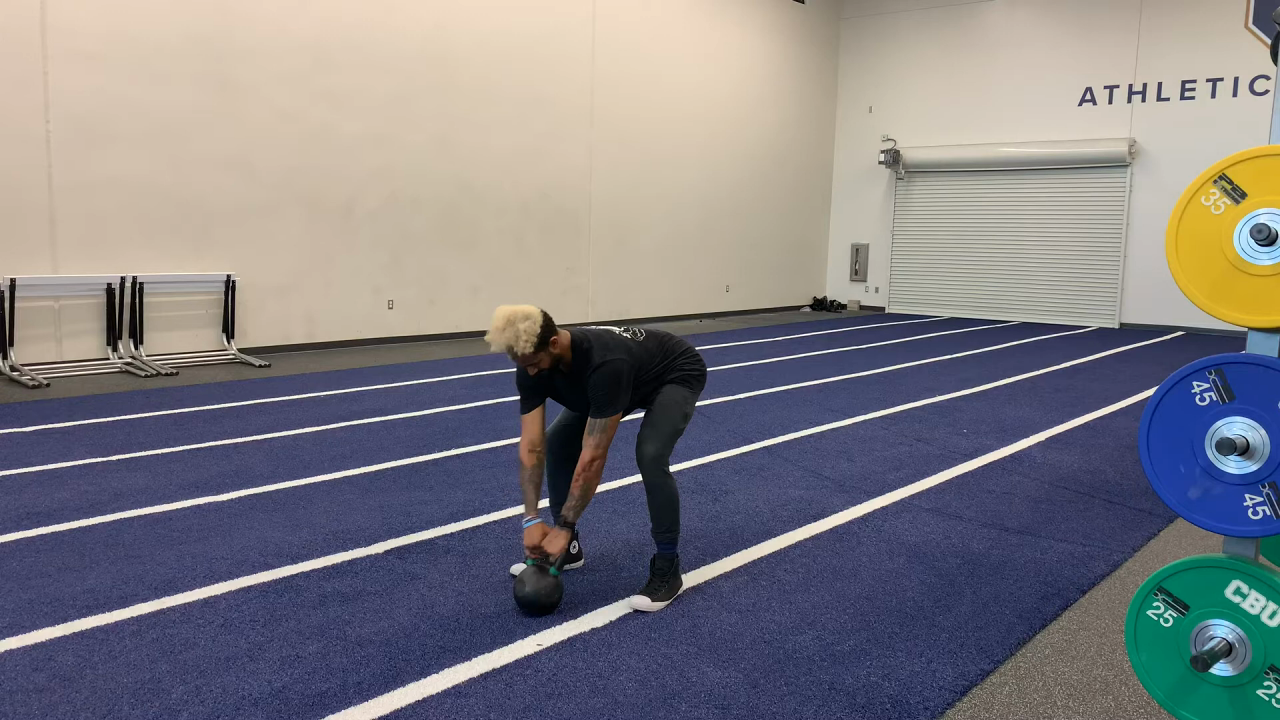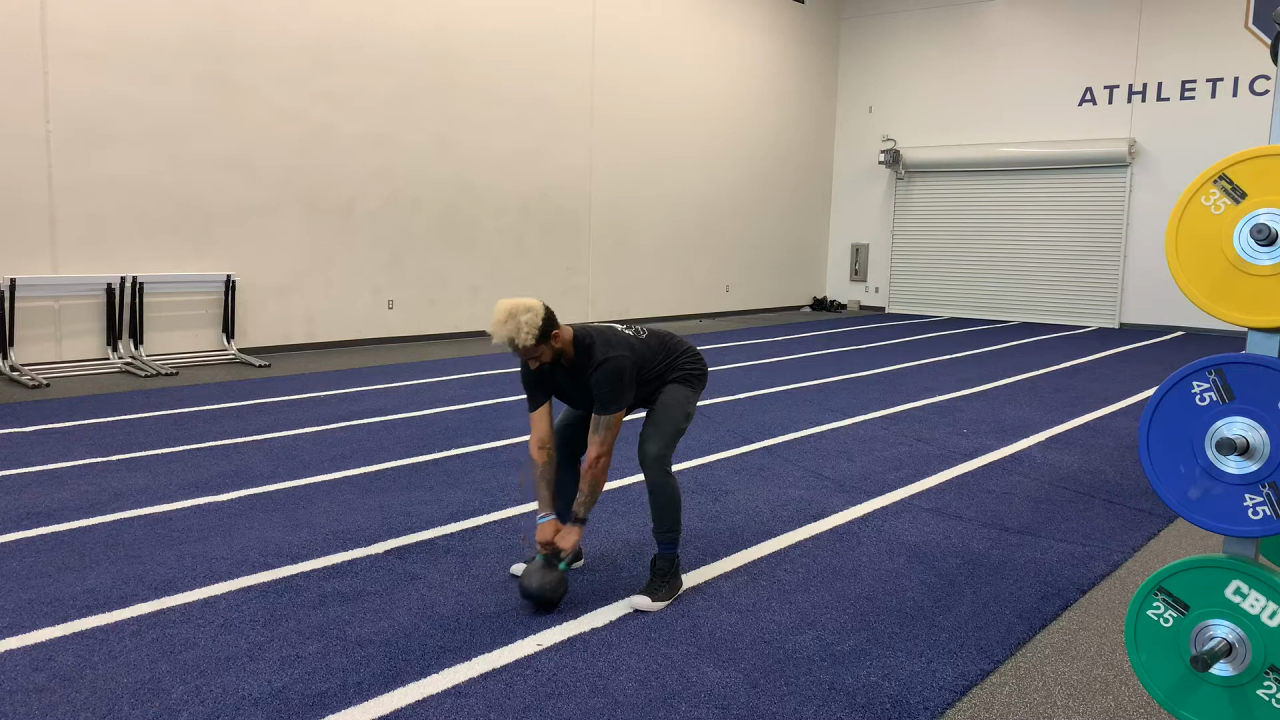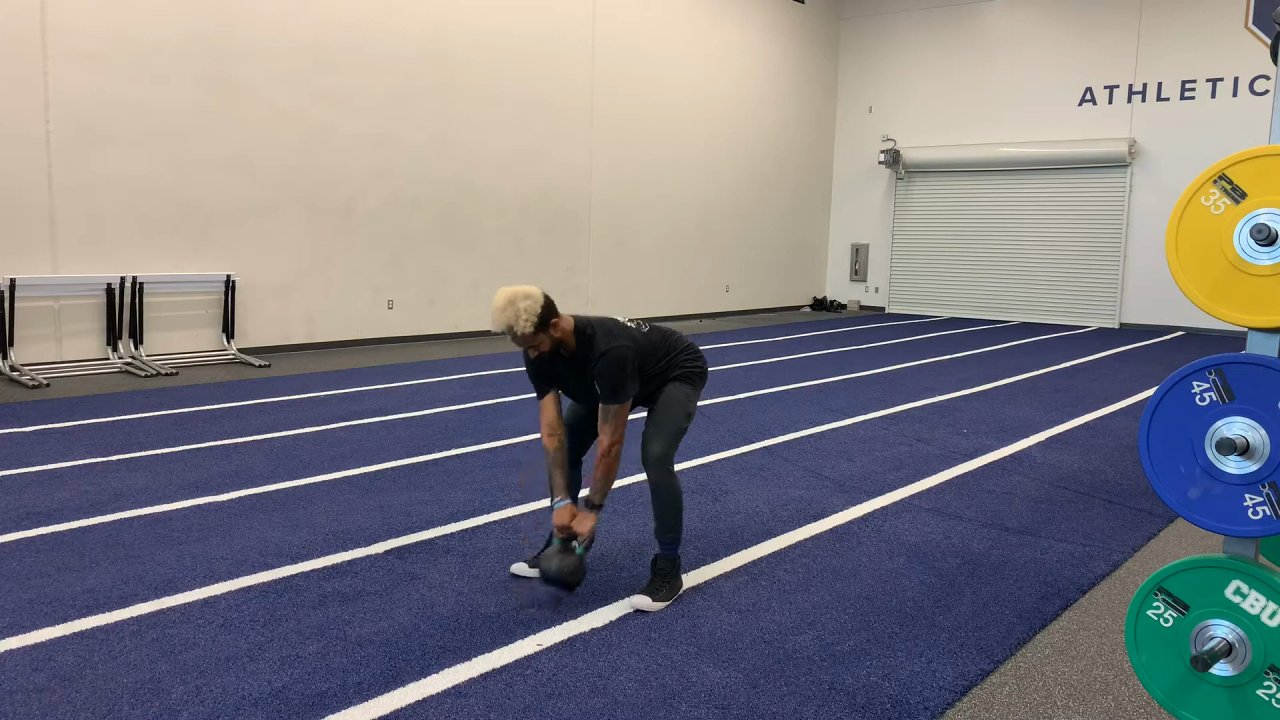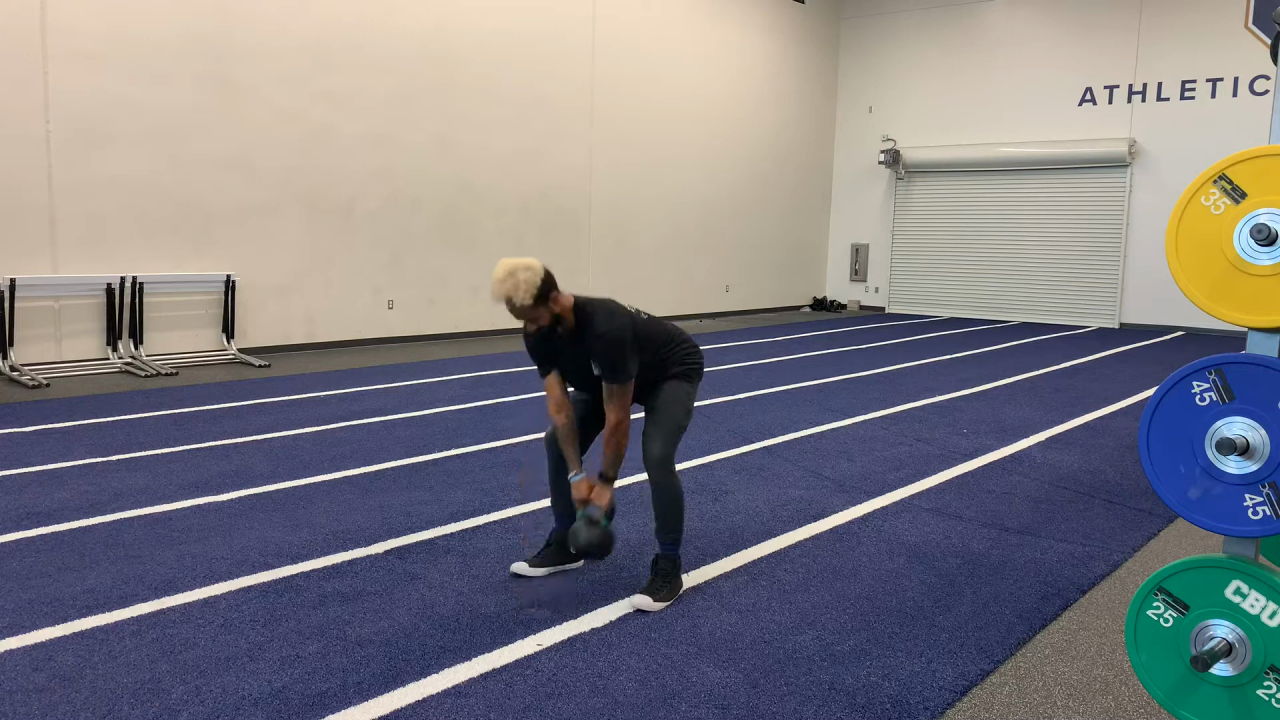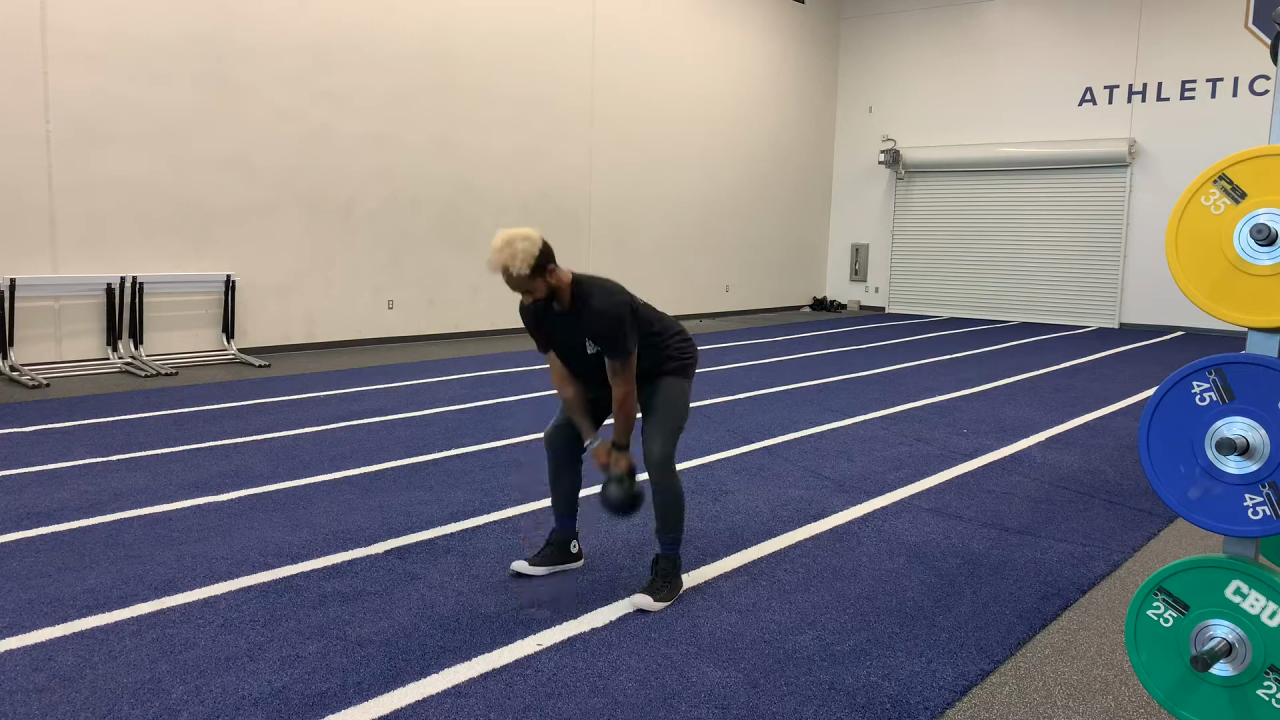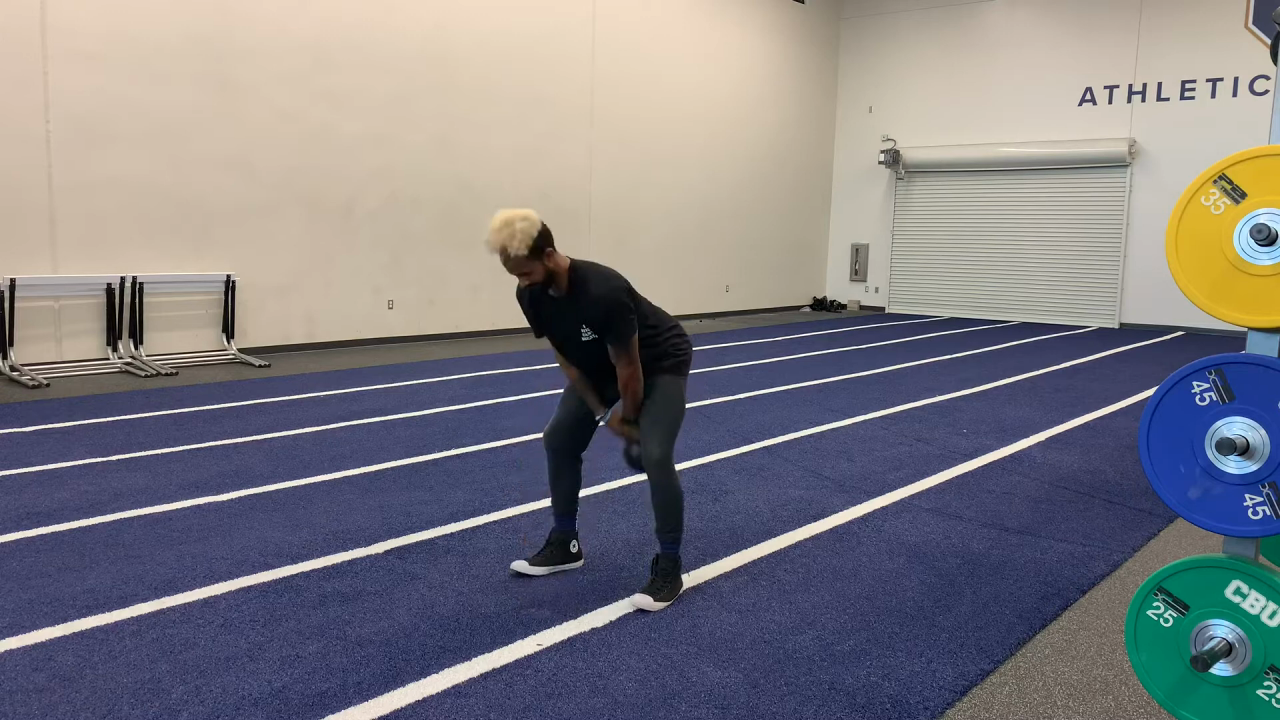
dt=0.1s
person 1, frame 1
left shoulder: (605, 364)
right shoulder: (533, 366)
left elbow: (593, 457)
right elbow: (531, 448)
left wrist: (565, 526)
right wrist: (532, 520)
left hip: (677, 375)
right hip: (634, 376)
left knee: (650, 454)
right knee: (557, 442)
left ankle: (667, 569)
right ankle: (567, 548)
person 1, frame 2
left shoulder: (608, 360)
right shoulder: (536, 362)
left elbow: (599, 454)
right elbow: (541, 444)
left wrist: (577, 522)
right wrist: (545, 516)
left hip: (678, 375)
right hip: (633, 376)
left knee: (652, 455)
right knee: (562, 440)
left ankle: (667, 568)
right ankle: (567, 549)
person 1, frame 3
left shoulder: (610, 351)
right shoulder: (539, 355)
left elbow: (610, 441)
right elbow: (552, 431)
left wrist: (593, 509)
right wrist: (562, 501)
left hip: (677, 376)
left knee: (654, 454)
right knee: (562, 450)
left ankle: (669, 569)
right ankle: (564, 543)
person 1, frame 4
left shoulder: (609, 330)
right shoulder: (539, 333)
left elbow: (617, 420)
right elbow: (559, 407)
left wrist: (606, 482)
right wrist: (578, 475)
left hip: (674, 372)
left knee: (657, 456)
right knee: (559, 440)
left ankle: (669, 568)
right ankle: (565, 543)
person 1, frame 5
left shoulder: (606, 306)
right shoulder: (534, 310)
left elbow: (624, 389)
right elbow: (563, 378)
left wrist: (621, 447)
right wrist: (593, 440)
left hip: (666, 365)
left knee: (656, 456)
right knee: (559, 440)
left ankle: (669, 567)
right ankle: (564, 543)
person 1, frame 6
left shoulder: (603, 292)
right shoulder: (530, 294)
left elbow: (628, 370)
right elbow: (566, 360)
left wrist: (628, 418)
right wrist: (602, 413)
left hip: (661, 364)
right hip: (599, 362)
left knee: (654, 456)
right knee: (558, 439)
left ankle: (669, 567)
right ankle: (565, 543)
